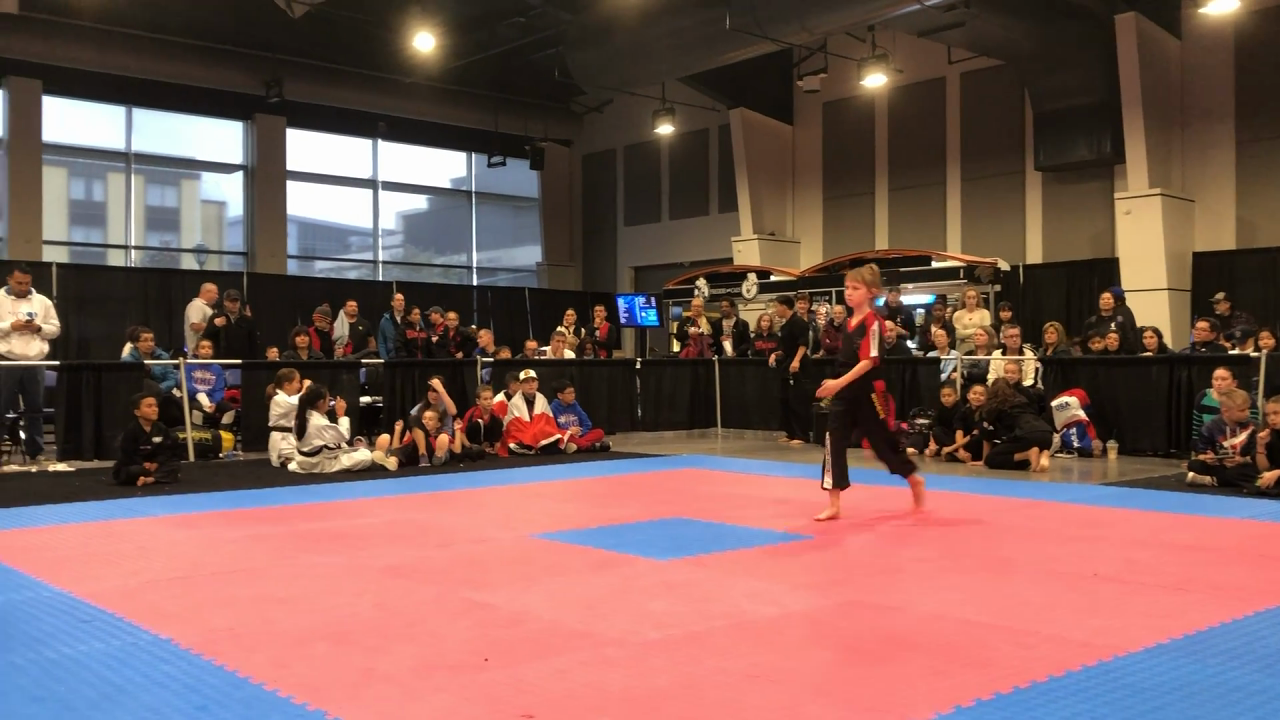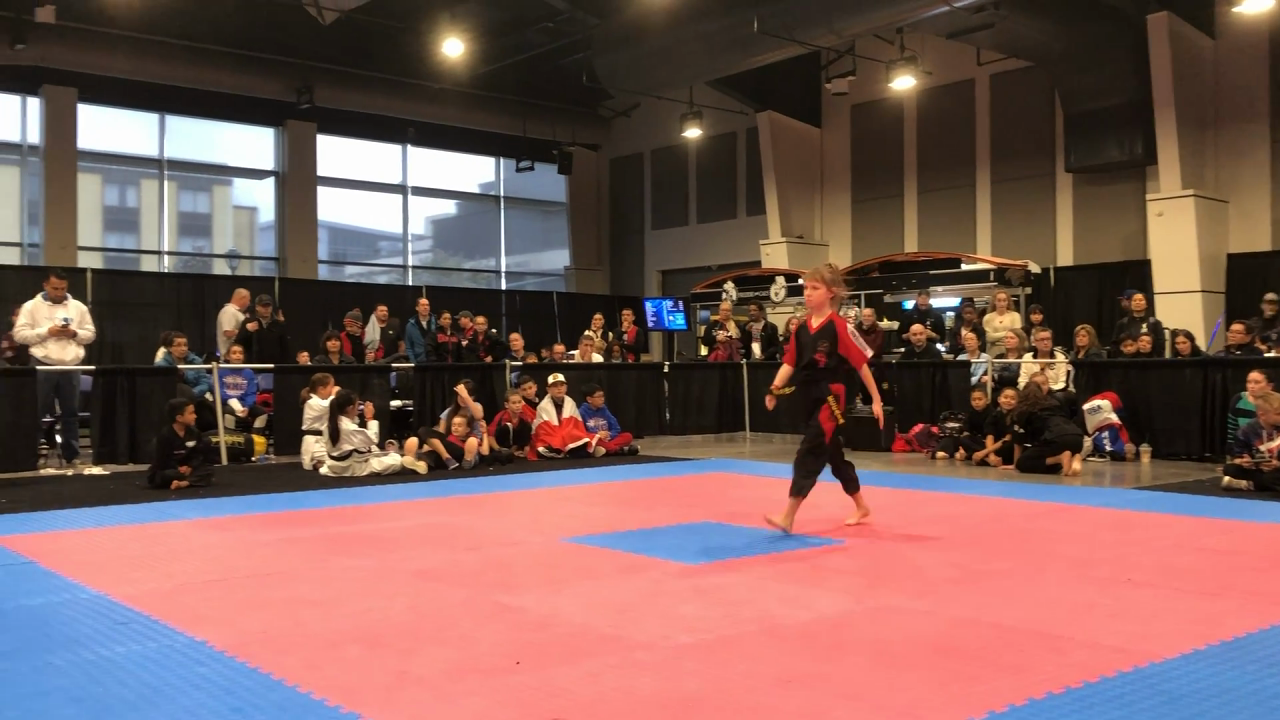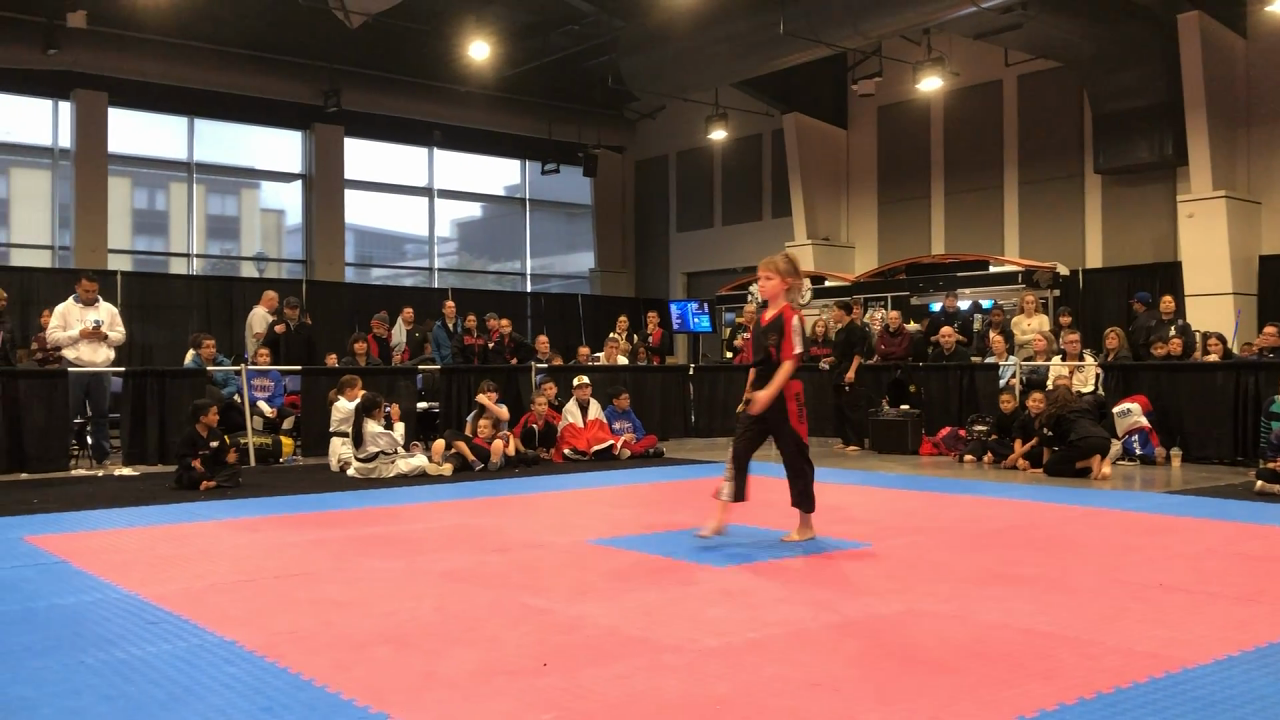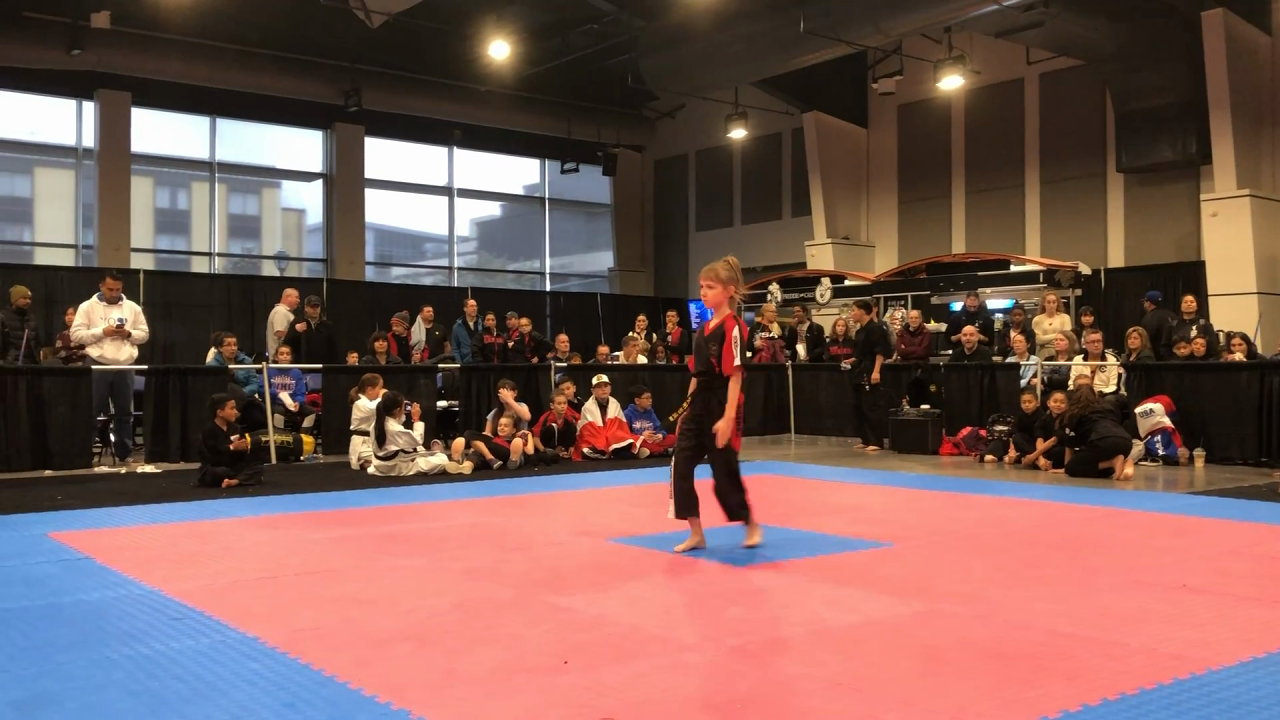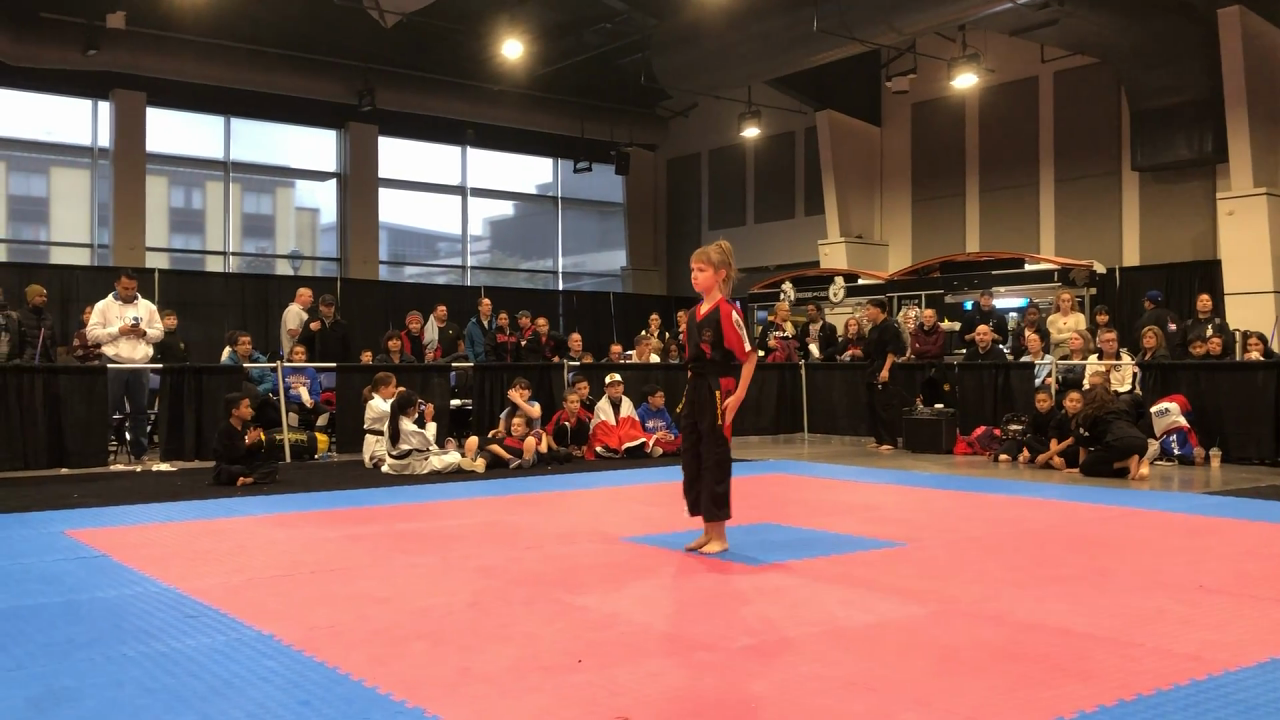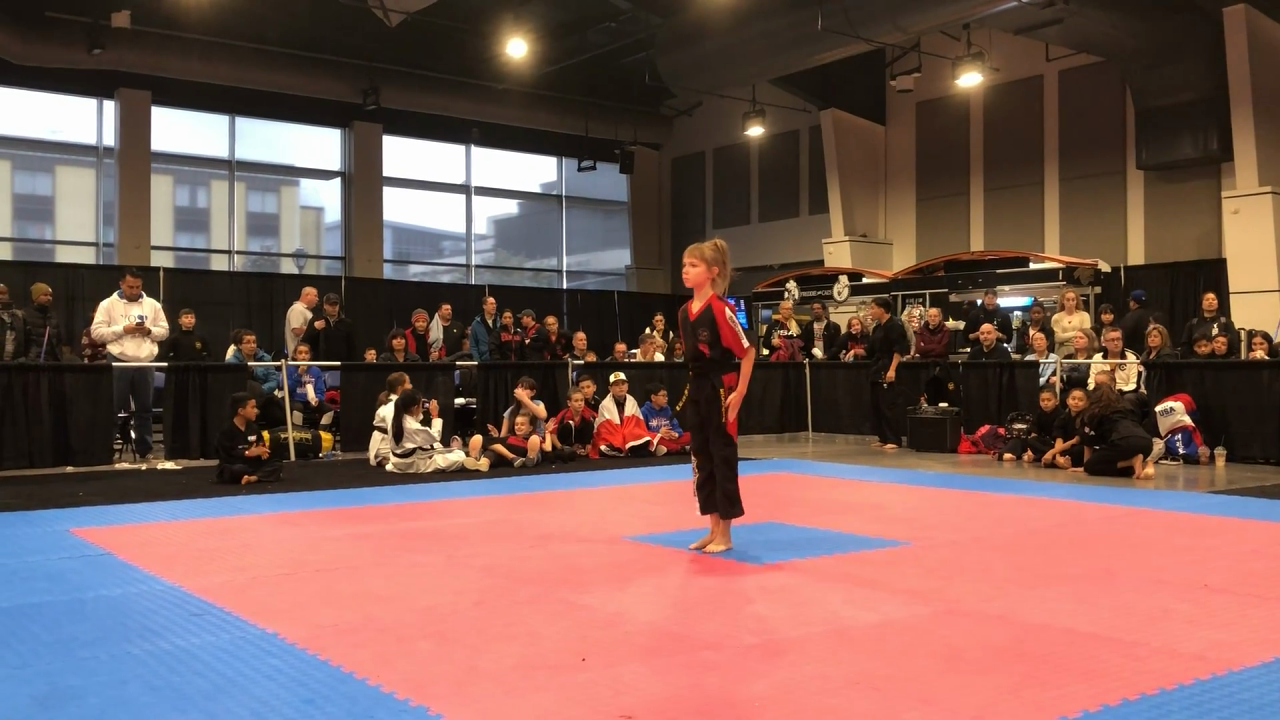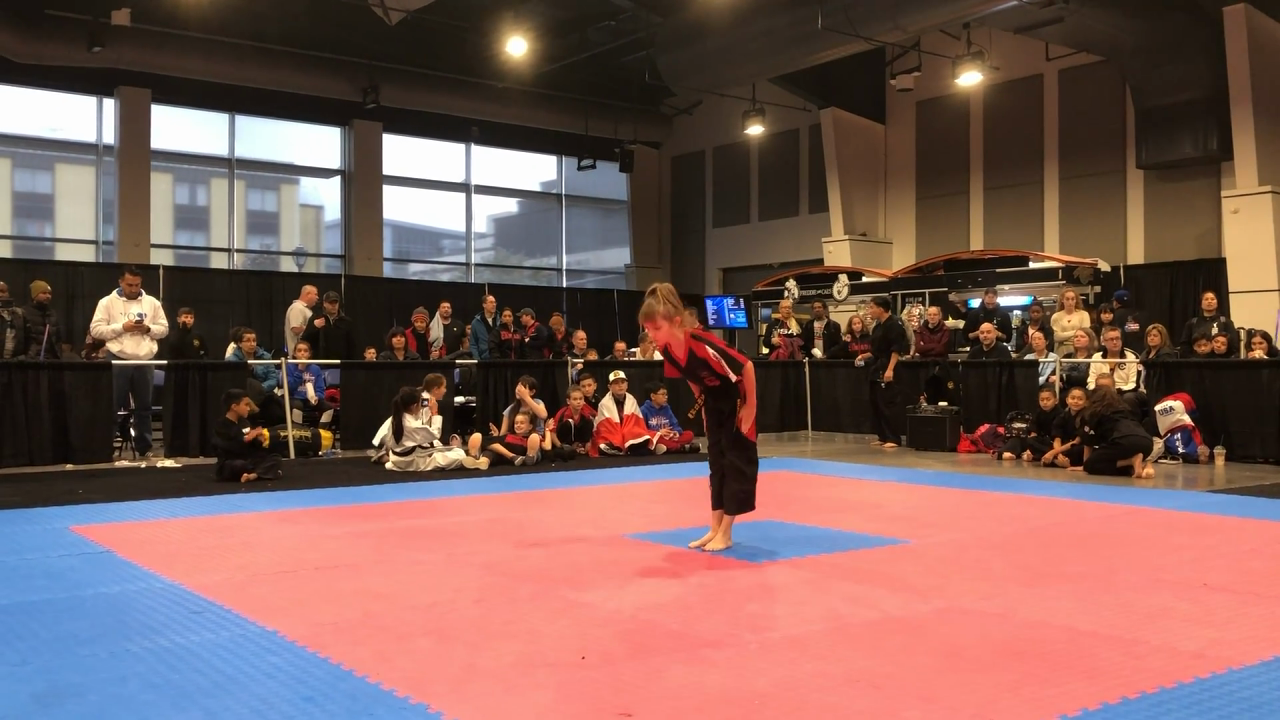
dt=0.4s
person 1, frame 1
left shoulder: (873, 323)
right shoulder: (847, 325)
left elbow: (868, 362)
left wrist: (839, 382)
left hip: (869, 392)
right hip: (846, 393)
left knee: (886, 446)
right knee: (834, 444)
left ankle: (916, 482)
right ankle: (834, 505)
person 1, frame 2
left shoulder: (839, 326)
right shoulder: (801, 328)
left elbow: (861, 363)
right elbow: (789, 363)
left wrist: (875, 399)
right wrist: (774, 389)
left hip: (829, 396)
right hip: (808, 395)
left knee: (809, 452)
right knee: (832, 453)
left ankle: (788, 516)
right ankle: (861, 507)
person 1, frame 3
left shoulder: (791, 317)
right shoulder: (760, 319)
left elbow: (791, 360)
left wrist: (770, 392)
right wrist: (749, 393)
left hip: (784, 395)
right hip: (758, 394)
left knee: (795, 457)
right knee: (739, 452)
left ankle: (806, 524)
right ankle: (720, 518)
person 1, frame 4
left shoulder: (733, 327)
right shoulder: (703, 329)
left elbow: (734, 375)
left wrist: (729, 417)
right wrist: (687, 409)
left hip: (722, 403)
right hip: (699, 401)
left knee: (725, 472)
right knee: (682, 466)
left ankle: (750, 523)
right ankle: (696, 533)
person 1, frame 5
left shoulder: (727, 312)
right shoulder: (693, 314)
left elbow: (750, 356)
left wrist: (738, 396)
right wrist: (692, 391)
left hip: (717, 391)
right hip: (694, 389)
left knee: (715, 460)
right knee: (692, 461)
left ankle: (720, 535)
right ankle: (708, 531)
person 1, frame 6
left shoulder: (720, 309)
right shoulder: (686, 310)
left elbow: (747, 352)
left wrist: (738, 393)
right wrist: (693, 392)
left hip: (721, 389)
right hip: (697, 389)
left knee: (723, 459)
right knee: (702, 460)
left ankle: (724, 535)
right ankle: (714, 531)
person 1, frame 7
left shoulder: (703, 344)
right shoulder: (667, 350)
left elbow: (746, 367)
left wrist: (750, 406)
right wrist: (703, 403)
left hip: (737, 401)
right hip: (714, 403)
left knee: (738, 462)
right knee: (718, 463)
left ankle: (725, 533)
right ankle: (715, 529)
person 2, frame 1
left shoulder: (43, 302)
left elbow: (56, 329)
left wrist: (39, 328)
left hip: (34, 363)
left knee: (35, 409)
left ankle: (36, 451)
person 2, frame 2
left shoulder: (78, 307)
right shoulder: (31, 306)
left elbow: (90, 334)
right elbow: (20, 335)
left wrist: (75, 333)
right wrist: (46, 332)
left hip: (70, 367)
right hip: (42, 366)
left knee: (70, 413)
right knee: (37, 413)
left ankle: (72, 455)
person 2, frame 3
left shoulder: (109, 309)
right shoulder: (63, 309)
left elbow: (121, 336)
right elbow: (52, 337)
left wrist: (105, 336)
right wrist: (78, 334)
left hip: (101, 369)
right hip: (74, 367)
left knee: (101, 414)
right knee: (69, 414)
left ankle: (102, 455)
person 2, frame 4
left shoulder: (132, 308)
right shoulder: (87, 307)
left elbow: (144, 334)
right elbow: (76, 335)
left wrist: (129, 333)
right wrist: (101, 332)
left hip: (125, 367)
right hip: (97, 365)
left knee: (124, 412)
right knee: (92, 411)
left ankle: (124, 453)
person 2, frame 5
left shoulder: (148, 307)
right shoulder: (103, 306)
left elbow: (159, 333)
right elbow: (92, 334)
left wrist: (144, 333)
right wrist: (118, 331)
left hip: (140, 365)
right hip: (113, 364)
left knee: (139, 410)
right knee: (109, 410)
left ankle: (140, 451)
person 2, frame 6
left shoulder: (152, 305)
right shoulder: (108, 304)
left elbow: (164, 331)
right elbow: (97, 332)
left wrist: (149, 331)
right wrist: (122, 329)
left hip: (145, 363)
right hip: (118, 362)
left knee: (144, 409)
right knee: (114, 408)
left ankle: (145, 449)
person 2, frame 7
left shoulder: (152, 303)
right shoulder: (107, 302)
left elbow: (164, 329)
right elbow: (96, 330)
left wrist: (148, 329)
right wrist: (122, 327)
left hip: (145, 361)
right hip: (118, 360)
left knee: (144, 407)
right knee: (114, 406)
left ankle: (145, 447)
